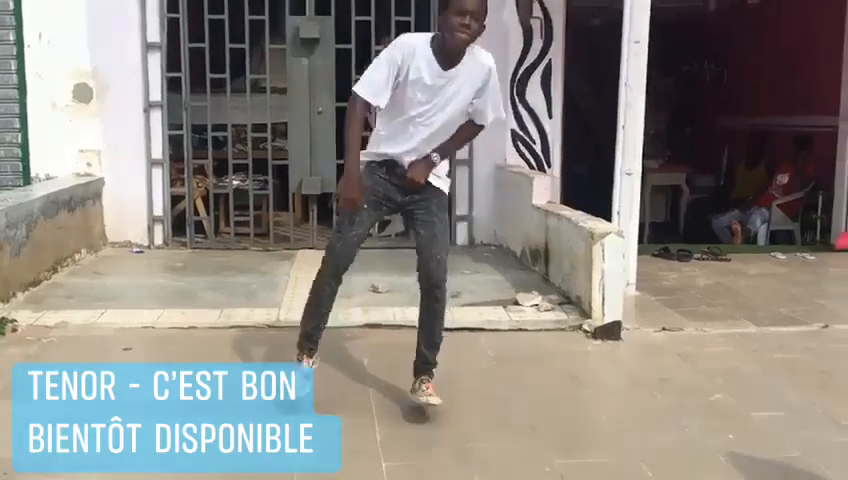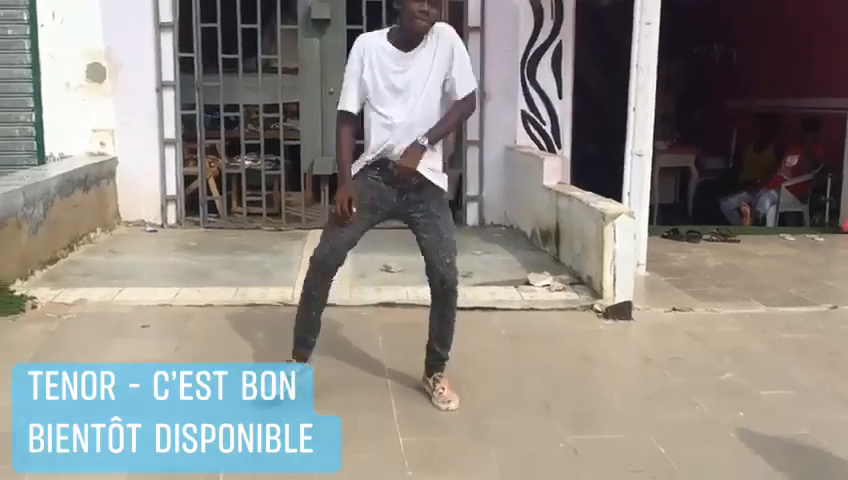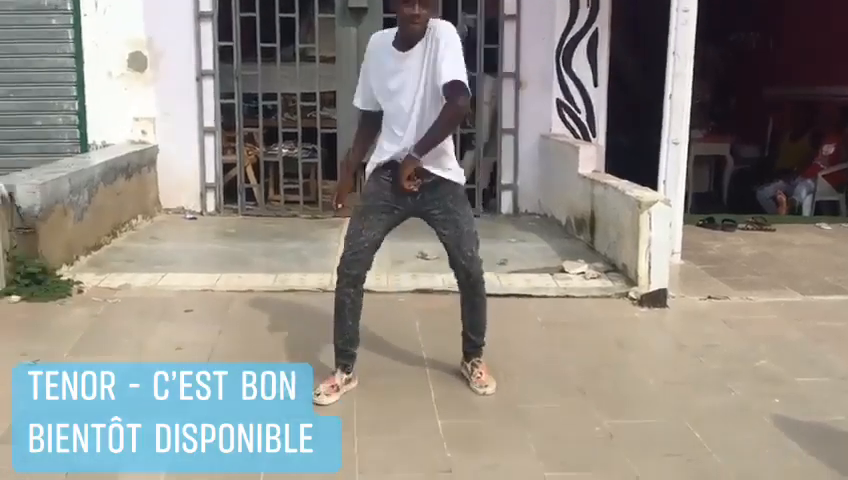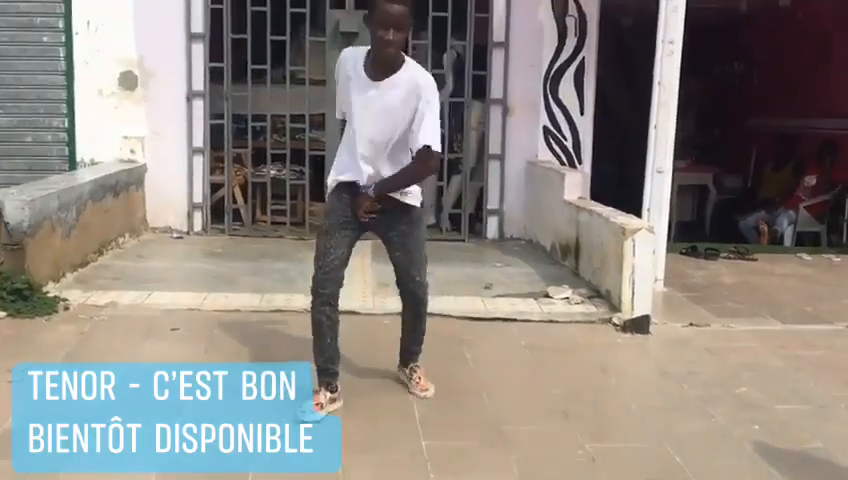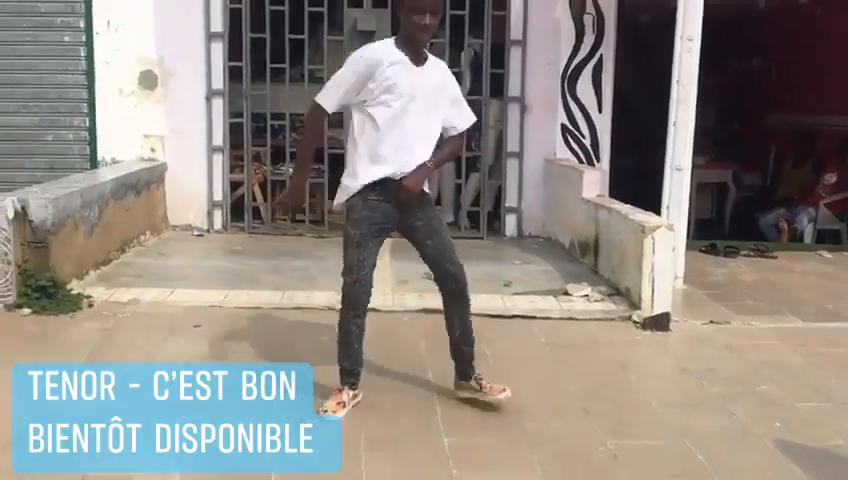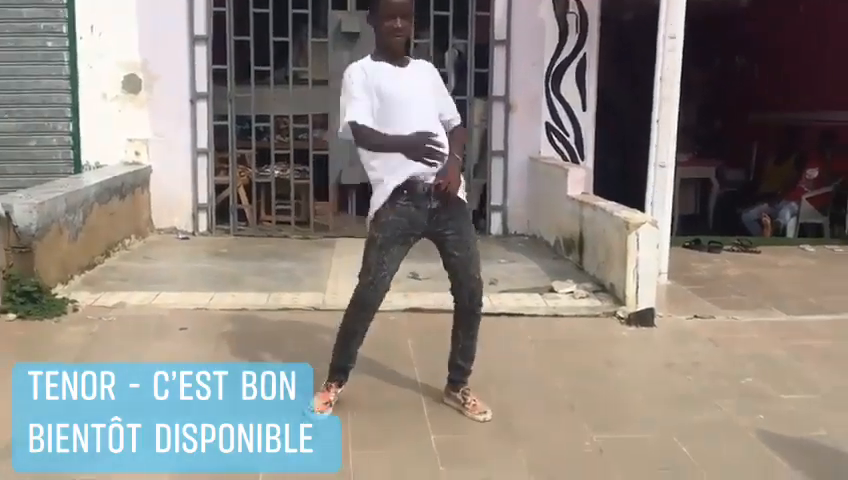
dt=0.3s
person 1, frame 1
left shoulder: (482, 66)
right shoulder: (407, 48)
right elbow: (358, 101)
left wrist: (432, 159)
right wrist: (351, 172)
left hip: (428, 179)
right hip: (381, 168)
left knee: (434, 276)
right knee: (336, 258)
left ankle: (424, 375)
right ankle: (305, 353)
person 1, frame 2
left shoulder: (446, 41)
right shoulder: (368, 45)
left elbow: (466, 100)
right elbow: (348, 116)
left wrist: (422, 144)
right wrist: (344, 180)
left hip: (424, 177)
right hip: (374, 172)
left knee: (445, 276)
right knee: (324, 259)
left ankle: (434, 372)
right ankle: (299, 360)
person 1, frame 3
left shoulder: (443, 36)
right shoulder: (377, 44)
left elbow: (458, 101)
left wrist: (417, 156)
right wrist: (348, 170)
left hip: (438, 175)
right hip: (386, 173)
left knee: (470, 268)
right knee: (350, 267)
left ankle: (473, 357)
right ankle: (344, 369)
person 1, frame 4
left shoulder: (420, 84)
right shoulder: (347, 62)
left elbow: (429, 158)
left wrist: (377, 191)
left hip: (397, 197)
right hip: (346, 191)
left knee: (415, 290)
right knee: (324, 287)
left ankle: (409, 364)
right ankle: (328, 387)
person 1, frame 5
left shoulder: (441, 75)
right shoulder: (371, 58)
left elbow: (458, 133)
right elbow: (319, 111)
left wrist: (426, 169)
right wrist: (298, 180)
left hip: (414, 192)
right hip: (367, 192)
left knee: (454, 279)
right knee: (356, 291)
left ankle: (466, 373)
right ankle: (349, 385)
person 1, frame 6
left shoulder: (428, 71)
right shoulder: (360, 73)
left elbow: (455, 128)
right elbow: (358, 132)
left wrist: (454, 161)
right wrist: (405, 145)
left hip: (447, 196)
right hip: (398, 197)
left knee: (470, 291)
right knee: (370, 294)
left ankle: (457, 386)
right ankle: (335, 381)
